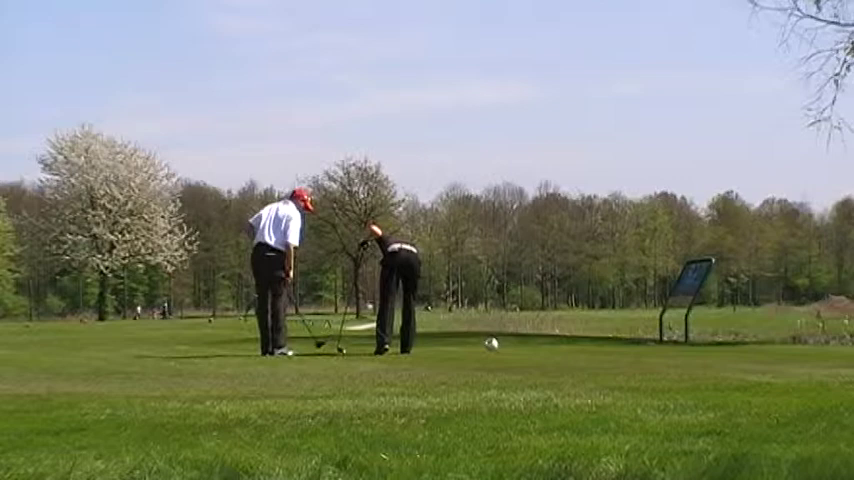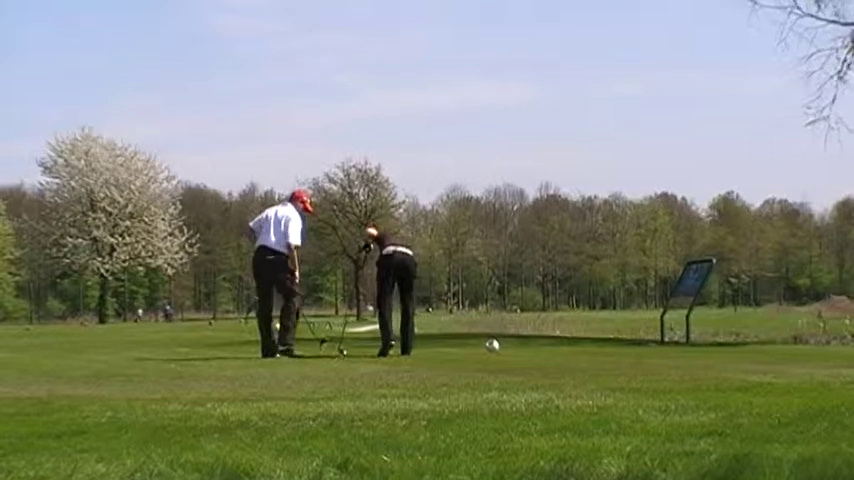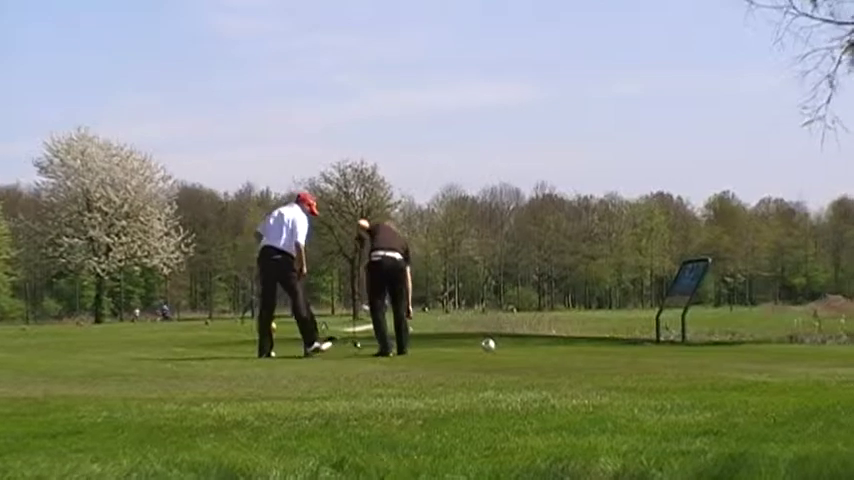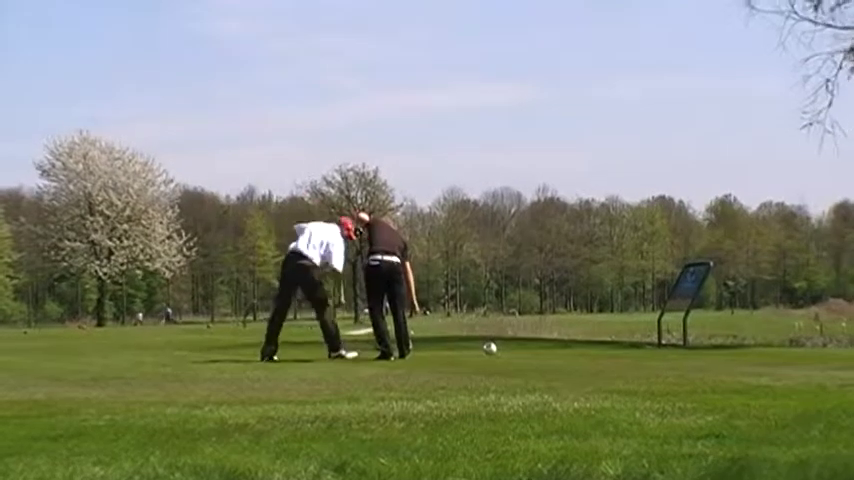
dt=0.3s
person 1, frame 1
left shoulder: (270, 207)
right shoulder: (294, 215)
left elbow: (250, 226)
right elbow: (290, 244)
right wrist: (290, 269)
left hip: (258, 253)
right hip: (275, 256)
left knee: (263, 299)
right knee: (279, 300)
left ankle: (267, 347)
right ankle: (278, 346)
person 1, frame 2
left shoulder: (270, 211)
right shoulder: (294, 216)
left elbow: (251, 229)
right elbow: (291, 245)
right wrist: (296, 268)
left hip: (259, 257)
right hip: (277, 259)
left knee: (264, 303)
right knee: (291, 298)
left ankle: (268, 349)
right ankle: (285, 343)
person 1, frame 3
left shoulder: (276, 212)
right shoulder: (300, 216)
left elbow: (258, 234)
right elbow: (299, 243)
right wrist: (303, 265)
left hip: (264, 256)
right hip: (282, 259)
left knee: (266, 304)
right knee: (299, 300)
left ankle: (264, 350)
right ankle: (311, 343)
person 1, frame 4
left shoulder: (315, 225)
right shoulder: (337, 239)
left elbow: (296, 228)
right elbow: (336, 267)
left hip: (289, 261)
right hip: (307, 267)
left knee: (280, 307)
right knee: (322, 306)
left ankle: (268, 352)
right ankle: (336, 349)
person 2, frame 1
left shoulder: (386, 240)
left elbow: (373, 227)
left wrist: (368, 240)
left hip: (394, 254)
right hip: (413, 256)
left knee: (387, 302)
right knee: (409, 304)
left ankle: (383, 342)
right ankle: (407, 347)
person 2, frame 2
left shoulder: (385, 238)
left elbow: (370, 231)
left wrist: (370, 243)
left hip: (389, 257)
right hip: (408, 259)
left knee: (384, 303)
right knee: (408, 306)
left ankle: (388, 340)
right ankle: (407, 348)
person 2, frame 3
left shoulder: (379, 226)
right shoulder: (403, 240)
left elbow: (361, 223)
right elbow: (407, 276)
left wrist: (362, 235)
right wrist: (408, 304)
left hip: (378, 261)
right hip: (397, 262)
left knee: (377, 307)
right knee: (399, 308)
left ankle: (385, 347)
right ankle: (402, 348)
person 2, frame 4
left shoulder: (376, 223)
right shoulder: (400, 238)
left elbow: (361, 216)
right elbow: (408, 271)
left wrist: (361, 227)
right wrist: (413, 299)
left hip: (375, 265)
right hip: (395, 266)
left knee: (376, 311)
right knee: (398, 311)
left ankle: (386, 351)
right ankle: (404, 350)
